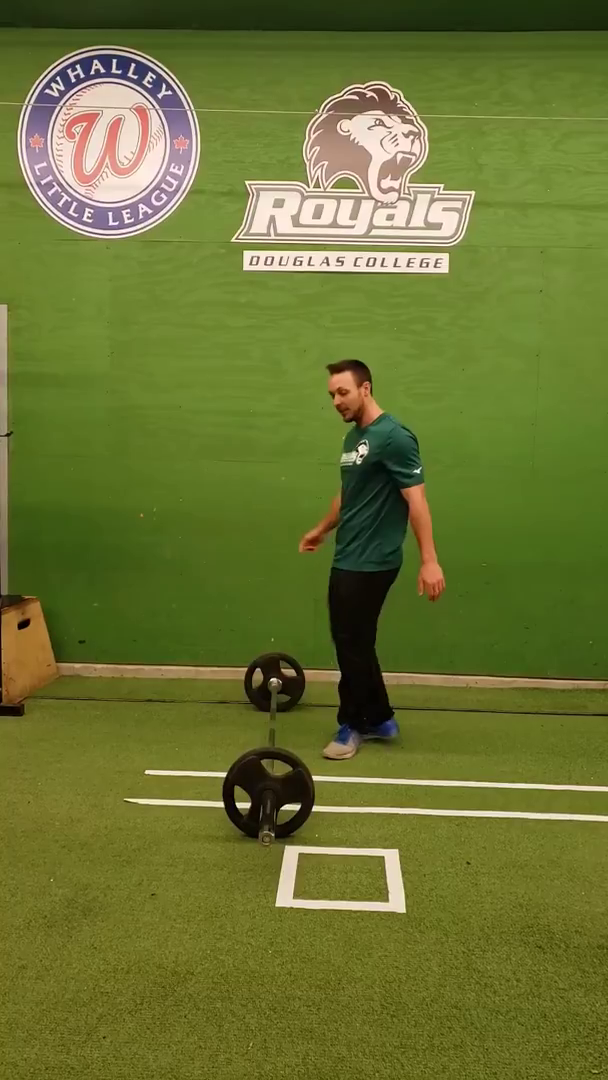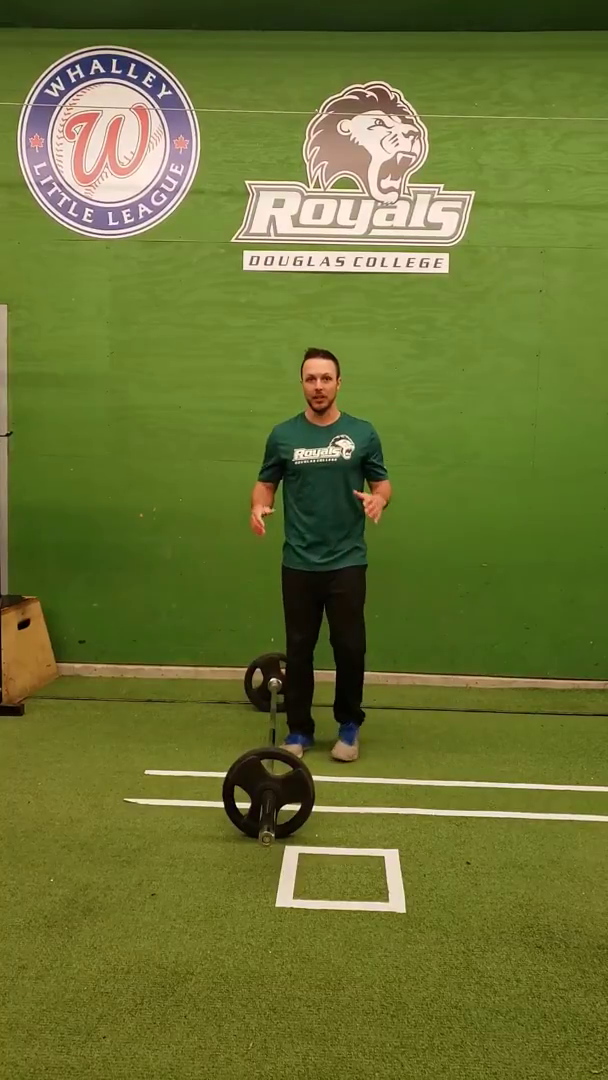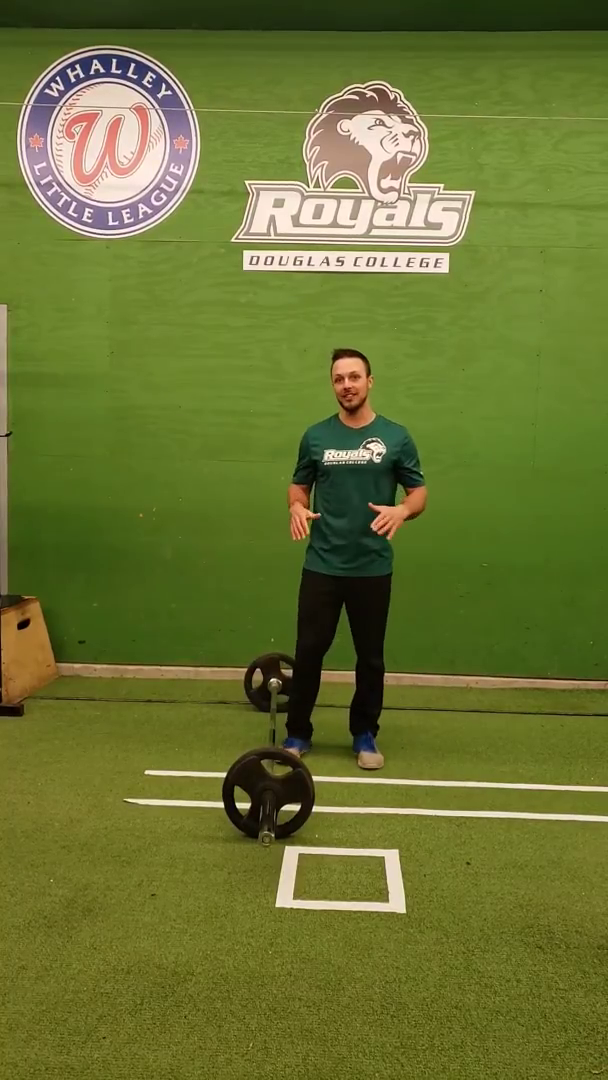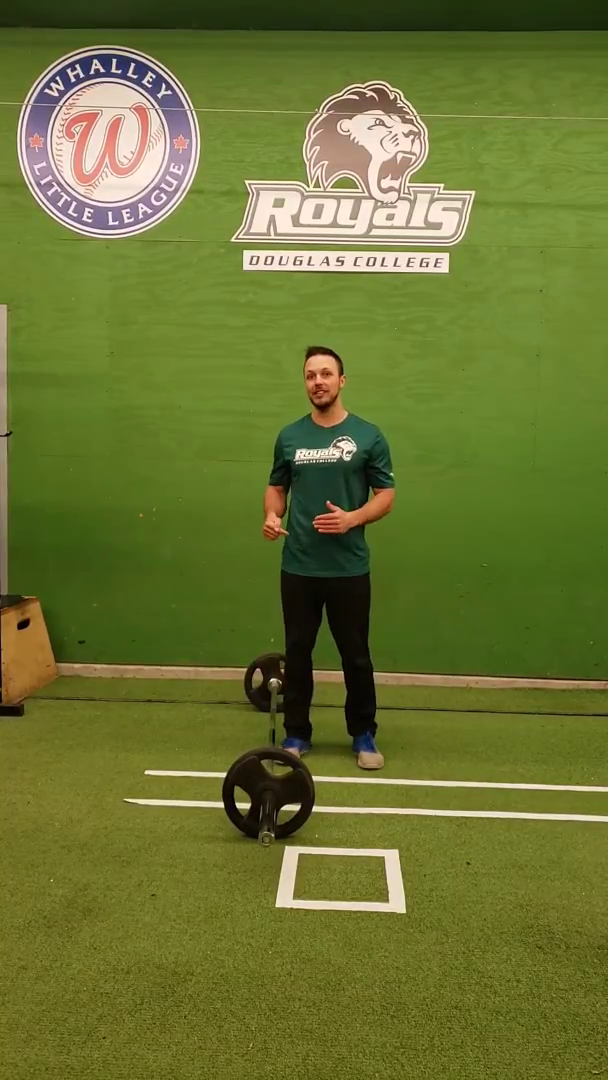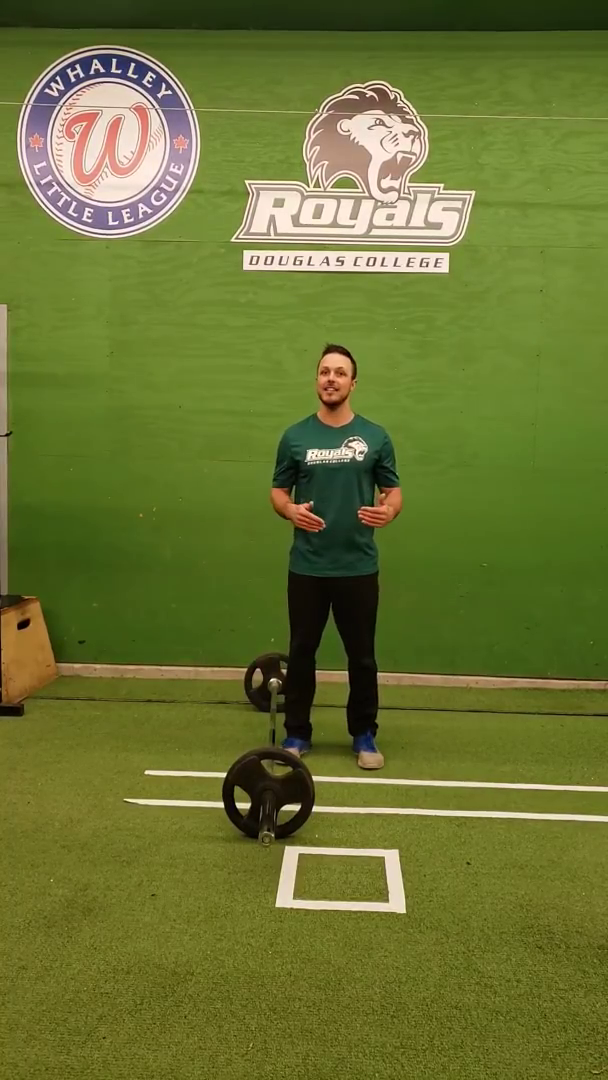
dt=1s
person 1, frame 1
left shoulder: (392, 437)
right shoulder: (354, 435)
left elbow: (416, 498)
left wrist: (429, 560)
right wrist: (322, 529)
left hip: (370, 562)
right hip: (349, 559)
left knee: (353, 641)
right knee: (351, 638)
left ankle: (353, 724)
right ankle: (378, 718)
person 1, frame 2
left shoulder: (362, 433)
right shoulder: (283, 435)
left elbow: (381, 482)
right elbow: (265, 484)
left wrist: (378, 499)
right wrist: (258, 507)
left hip: (347, 561)
right hip: (299, 563)
left knee: (349, 645)
right knee: (299, 649)
left ankle: (349, 722)
right ankle: (299, 729)
person 1, frame 3
left shoulder: (395, 437)
right shoulder: (315, 436)
left elbow: (418, 492)
right elbow: (299, 486)
left wrist: (401, 511)
right wrist: (297, 509)
left hip: (372, 568)
right hip: (321, 565)
left knee: (370, 656)
right knee: (308, 651)
left ankle: (364, 734)
right ankle: (297, 734)
person 1, frame 4
left shoulder: (367, 435)
right shoulder: (289, 436)
left elbow: (385, 495)
right elbow: (276, 487)
left wrist: (352, 517)
right wrist: (272, 516)
left hip: (348, 568)
right hip: (298, 567)
left knee: (355, 654)
right knee: (297, 652)
left ankle: (363, 734)
right ankle: (296, 733)
person 1, frame 5
left shoulder: (375, 437)
right shoulder: (295, 437)
left elbow: (393, 491)
right elbow: (278, 491)
left wrist: (389, 511)
right wrist: (290, 510)
left hip: (358, 567)
right hip: (306, 567)
left knee: (361, 655)
right knee: (301, 652)
left ankle: (364, 734)
right ankle: (297, 733)
